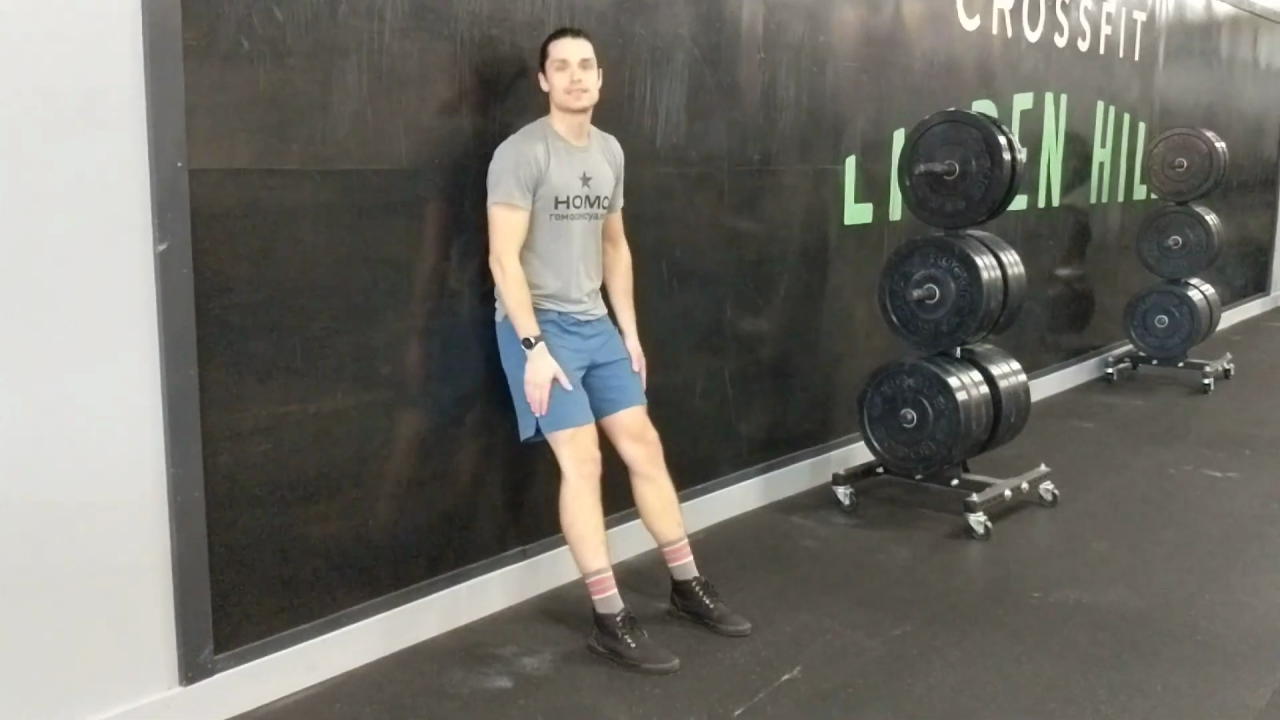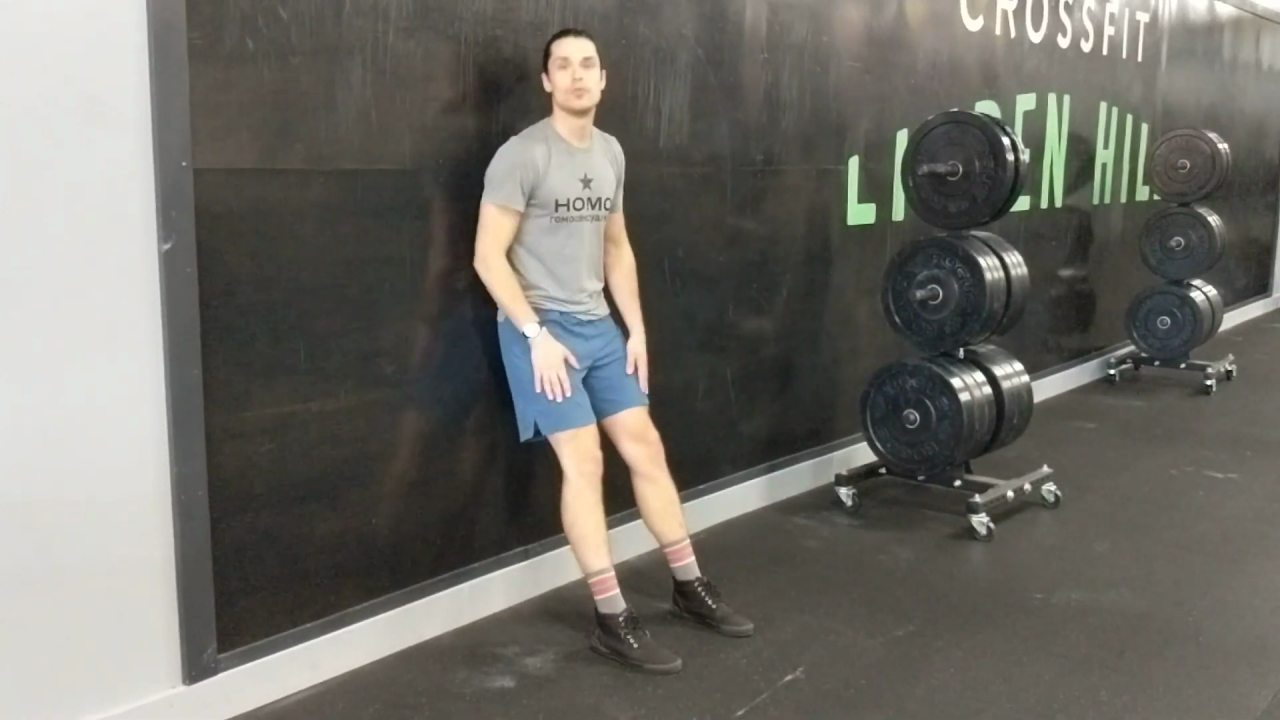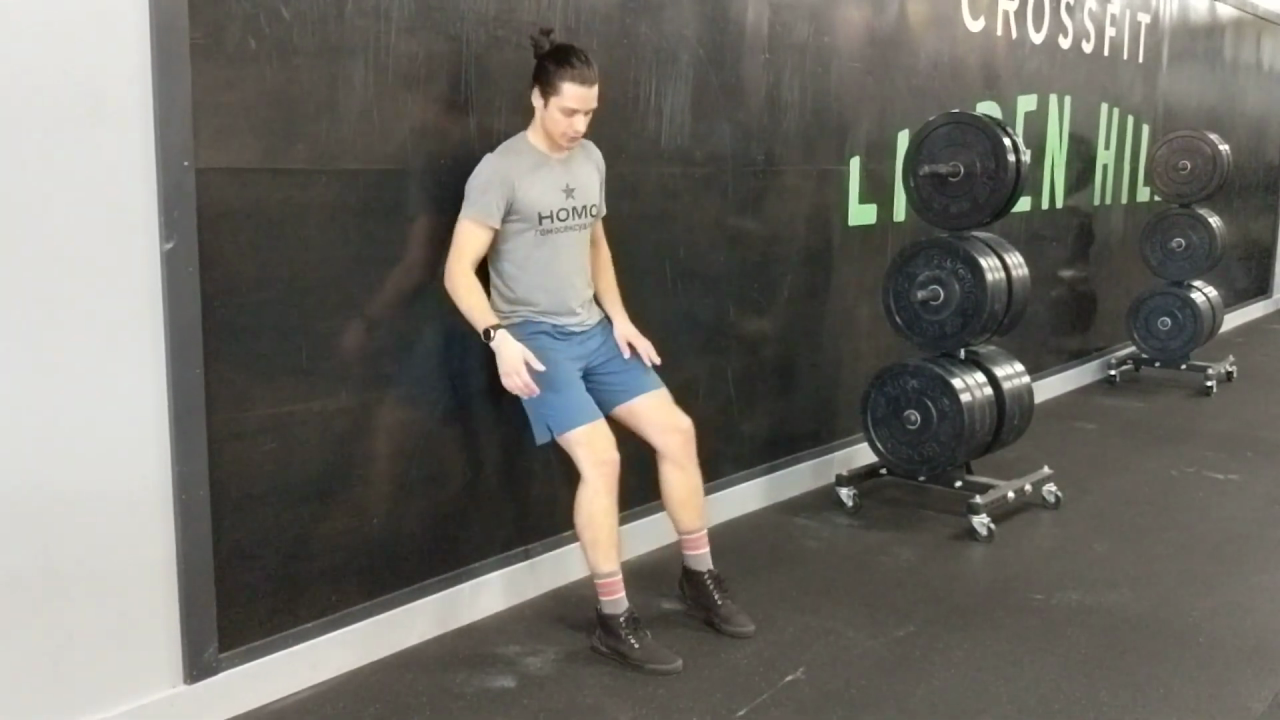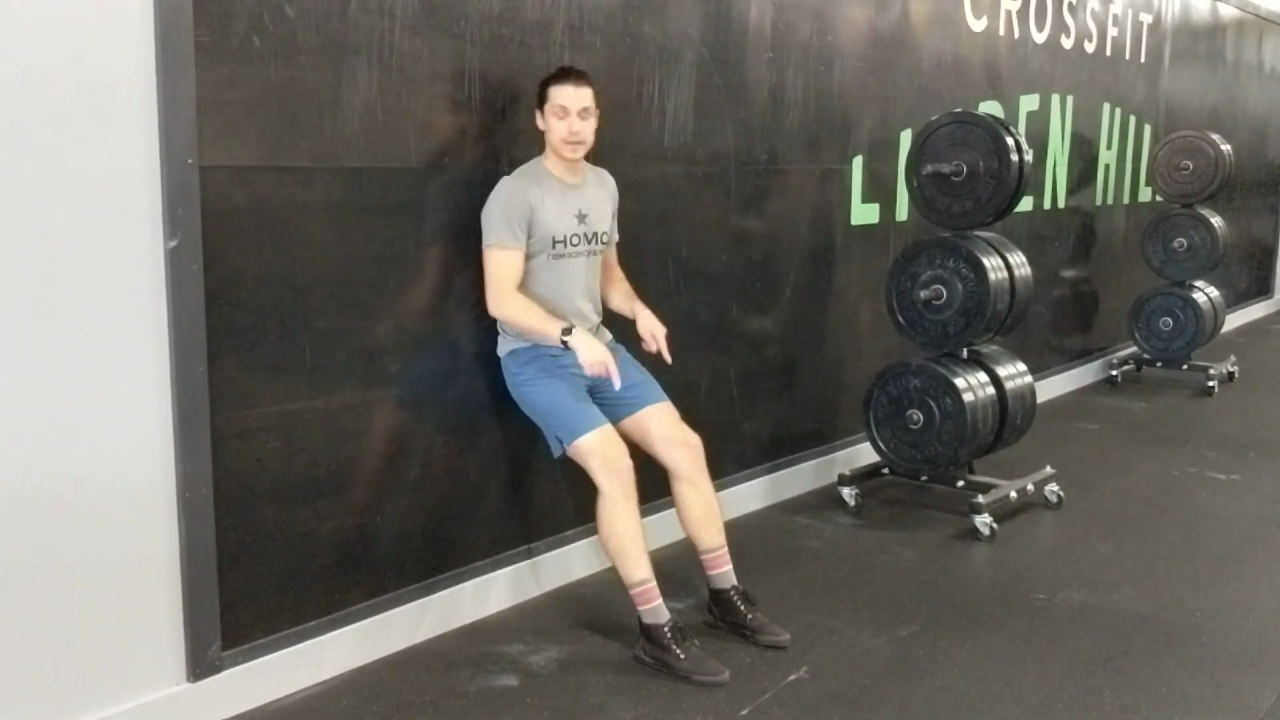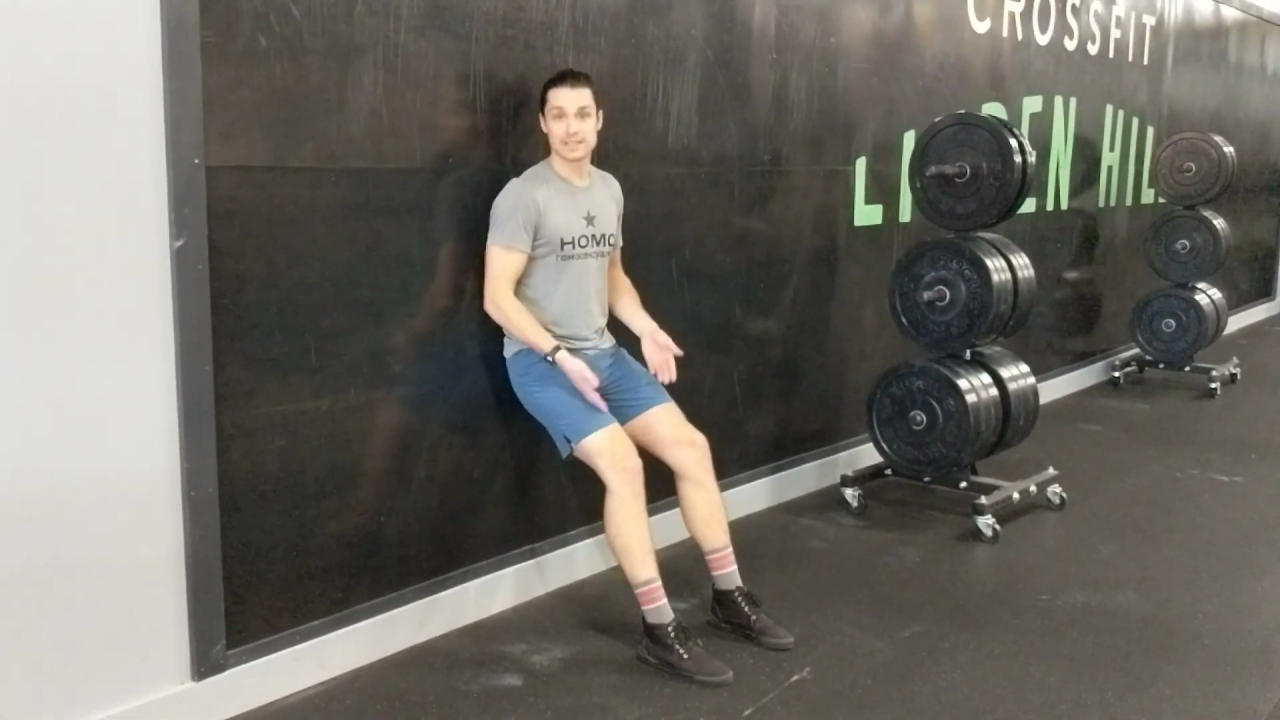
dt=1s
person 1, frame 1
left shoulder: (610, 151)
right shoulder: (521, 154)
right elbow: (504, 259)
left wrist: (630, 332)
right wrist: (534, 347)
left hip: (595, 324)
right hip: (539, 325)
left knee: (644, 447)
right knee: (582, 463)
left ankle: (688, 586)
right ankle: (610, 620)
person 1, frame 2
left shoulder: (611, 152)
right shoulder: (523, 155)
right elbow: (488, 257)
left wrist: (637, 331)
right wrist: (537, 335)
left hip: (598, 325)
right hip: (541, 330)
left knee: (646, 446)
right knee: (584, 462)
left ankle: (690, 587)
right ankle: (612, 621)
person 1, frame 3
left shoulder: (591, 159)
right shoulder: (501, 172)
right elbow: (458, 270)
left wrist: (620, 319)
right wrist: (500, 338)
left hip: (594, 332)
right hip: (535, 340)
left knee: (676, 431)
right knee: (601, 459)
left ankle: (700, 579)
right ankle: (614, 621)
person 1, frame 4
left shoulder: (604, 186)
right shoulder: (515, 194)
right elbow: (501, 298)
left wrist: (639, 311)
right wrist: (572, 336)
left hip: (599, 352)
right hip: (536, 358)
left knee: (684, 448)
right knee: (613, 465)
left ankle: (725, 596)
right ankle: (656, 631)
person 1, frame 5
left shoulder: (609, 189)
right shoulder: (524, 196)
right elbow: (497, 297)
left wrist: (649, 330)
right wrist: (559, 357)
left hip: (603, 353)
right hip: (542, 362)
left knee: (691, 448)
right knee: (622, 464)
left ankle: (730, 596)
right ankle: (660, 631)
